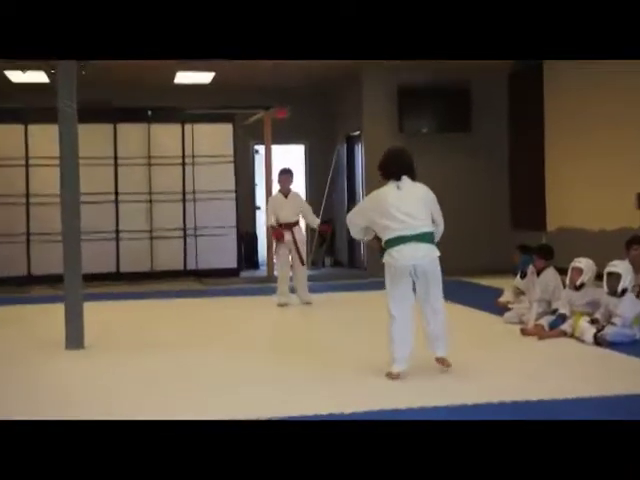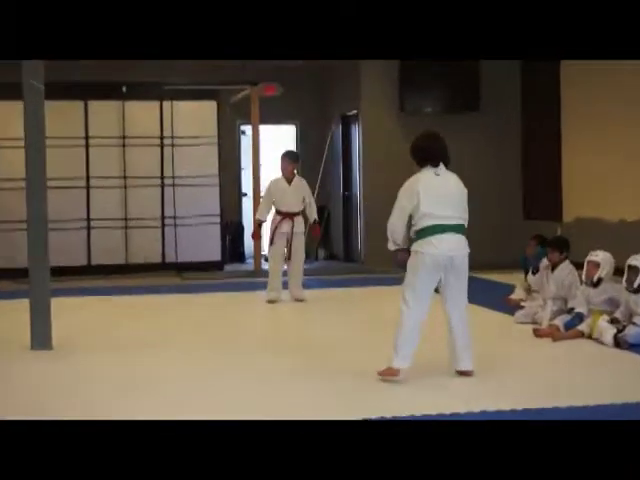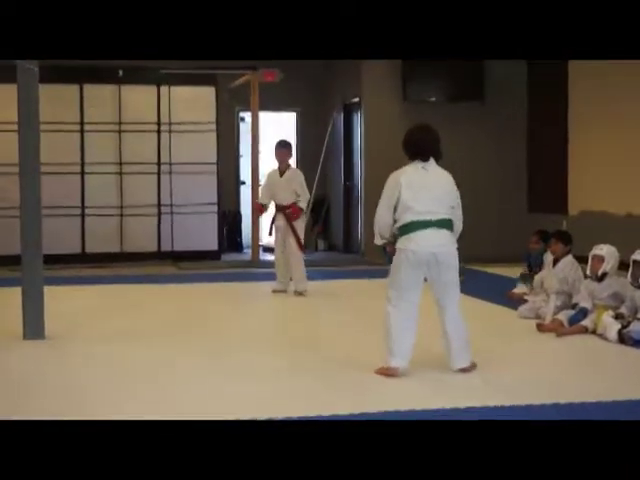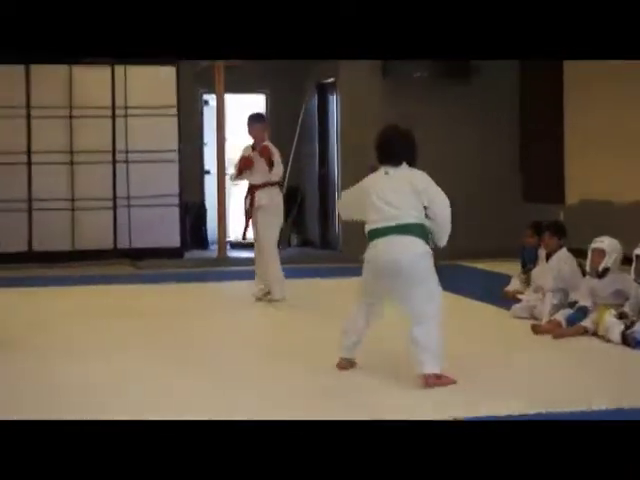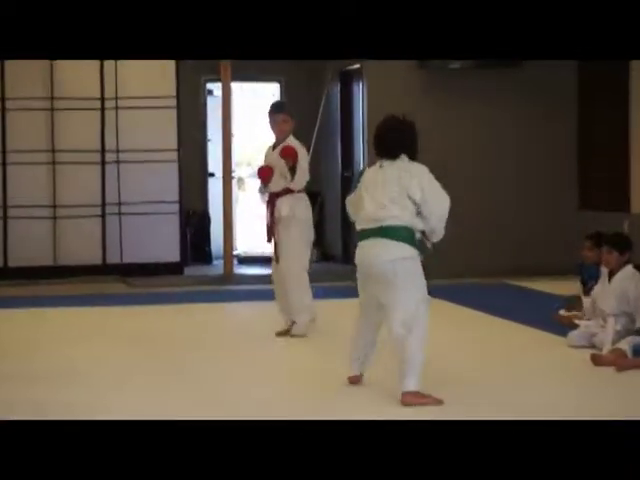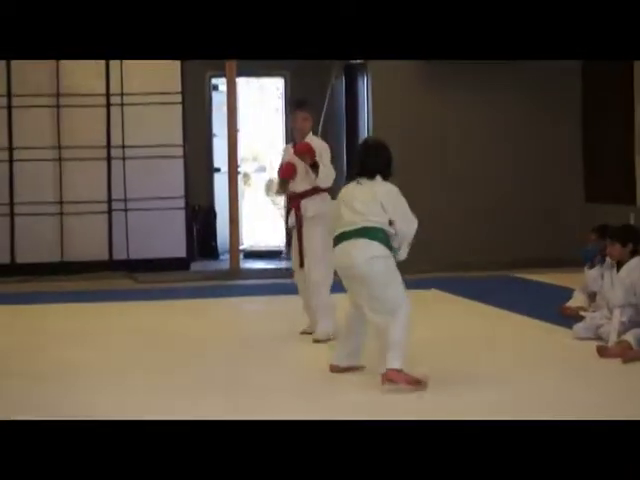
dt=0.5s
person 1, frame 1
left shoulder: (377, 197)
right shoulder: (423, 190)
left elbow: (353, 221)
right elbow: (439, 224)
left wrist: (374, 234)
left hip: (397, 256)
right hip: (426, 252)
left knee: (399, 311)
right knee: (434, 304)
left ankle: (398, 366)
right ankle: (440, 353)
person 1, frame 2
left shoulder: (415, 183)
right shoulder: (456, 182)
left elbow: (397, 221)
right elbow: (463, 217)
left wrist: (398, 247)
left hip: (428, 248)
right hip: (457, 245)
left knee: (413, 306)
right knee: (457, 306)
left ankle: (398, 364)
right ankle: (464, 363)
person 1, frame 3
left shoulder: (399, 177)
right shoulder: (446, 177)
left elbow: (383, 215)
right elbow: (457, 217)
left wrist: (386, 240)
left hip: (412, 243)
right hip: (443, 242)
left knee: (400, 303)
right knee: (450, 302)
left ankle: (396, 362)
right ankle: (462, 359)
person 1, frame 4
left shoulder: (368, 183)
right shoulder: (418, 178)
left elbow: (345, 207)
right elbow: (441, 212)
left wrist: (348, 194)
right wrist: (438, 239)
left hip: (379, 250)
right hip: (411, 248)
left knee: (367, 303)
right knee: (428, 308)
left ankle: (347, 355)
right ankle: (430, 369)
person 1, frame 5
left shoulder: (369, 175)
right shoulder: (414, 172)
left elbow: (353, 208)
right elbow: (438, 207)
right wrist: (431, 232)
left hip: (366, 249)
right hip: (397, 252)
left knee: (370, 313)
right knee: (412, 319)
left ankle: (356, 370)
person 1, frame 6
left shoulder: (346, 191)
right shoulder: (387, 190)
left elbow: (338, 222)
right elbow: (406, 226)
right wrist: (399, 250)
left hip: (343, 253)
right hip: (370, 251)
left knee: (362, 307)
right knee: (395, 309)
left ankle: (342, 361)
right ankle: (393, 367)
person 2, frame 1
left shoulder: (297, 197)
right shoulder: (273, 199)
left elbow: (307, 213)
right elbow: (271, 216)
left wrist: (320, 226)
right wrist: (274, 229)
left hip: (296, 234)
right hip: (281, 235)
left knee: (300, 266)
right knee: (282, 267)
left ankle: (304, 296)
right ankle: (283, 297)
person 2, frame 2
left shoulder: (302, 184)
right shoulder: (275, 184)
left elbow: (310, 204)
right elbow: (265, 203)
left wrist: (314, 223)
right wrist: (258, 225)
left hip: (297, 224)
right hip: (279, 223)
left knee: (297, 260)
right knee: (275, 259)
left ankle: (296, 292)
right ankle: (273, 293)
person 2, frame 3
left shoulder: (297, 174)
right shoulder: (271, 176)
left elbow: (305, 196)
right elbow: (266, 195)
left wrist: (299, 209)
right wrist: (261, 205)
left hip: (295, 216)
right hip: (279, 216)
left knee: (294, 250)
right knee: (279, 252)
left ankle: (300, 285)
right ankle: (282, 283)
person 2, frame 4
left shoulder: (270, 150)
right shoulder: (247, 151)
left elbow: (276, 175)
right elbow: (235, 176)
left wrist: (269, 160)
right wrist: (241, 169)
left hip: (269, 198)
right hip: (254, 198)
left knee: (268, 244)
right knee: (260, 246)
left ankle: (276, 290)
right ankle: (265, 286)
person 2, frame 5
left shoulder: (296, 148)
right shoulder: (270, 151)
left elbow: (299, 182)
left wrist: (291, 165)
right wrist: (264, 180)
left hip: (294, 208)
right hip: (277, 209)
left knee: (293, 265)
right knee: (280, 267)
person 2, frame 6
left shoulder: (318, 145)
right shoulder: (288, 151)
left elbow: (327, 179)
right elbow: (284, 189)
left wrist: (312, 163)
right wrist: (283, 180)
left hip: (317, 209)
right hip: (297, 211)
left knee: (316, 268)
right knee: (302, 268)
left ankle: (326, 324)
right ankle: (317, 321)
